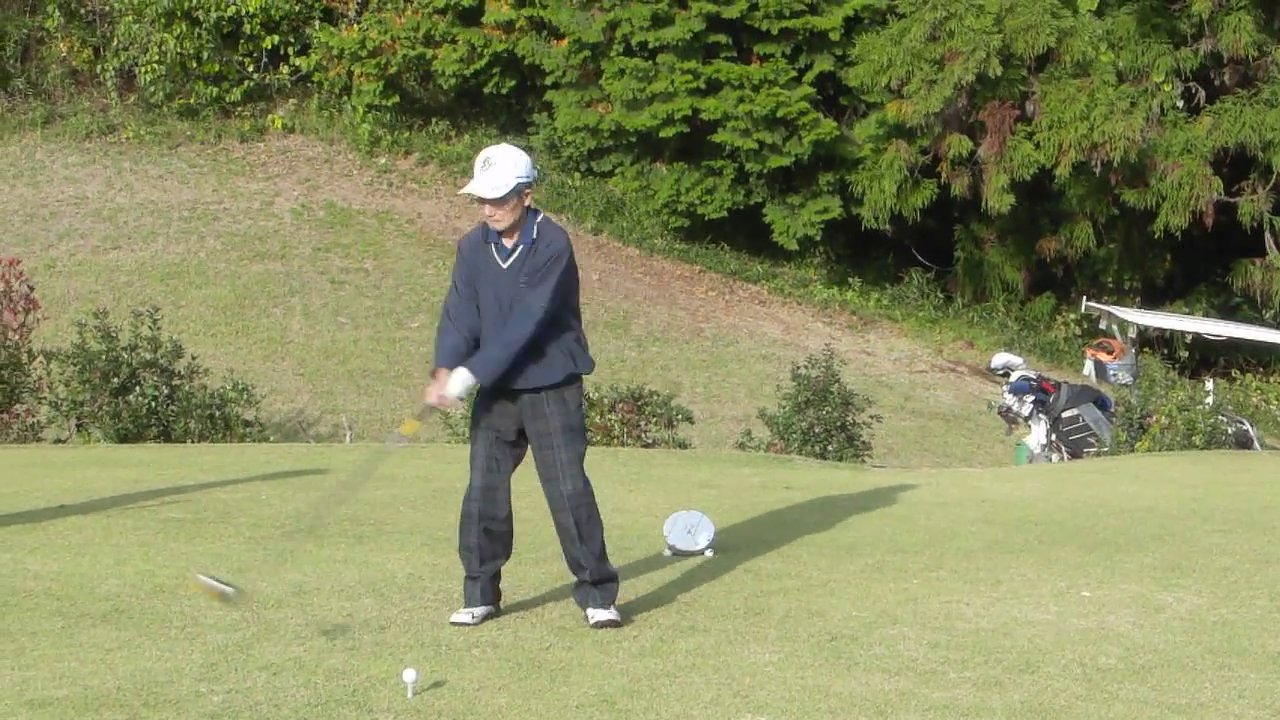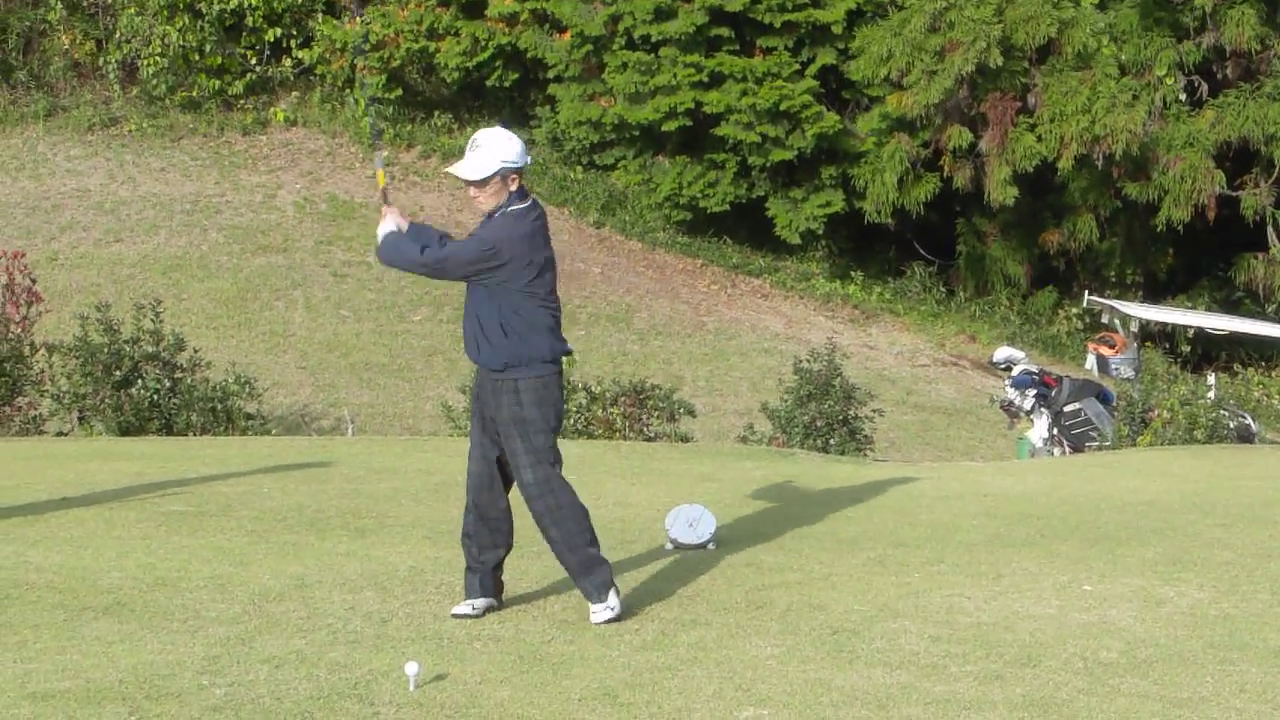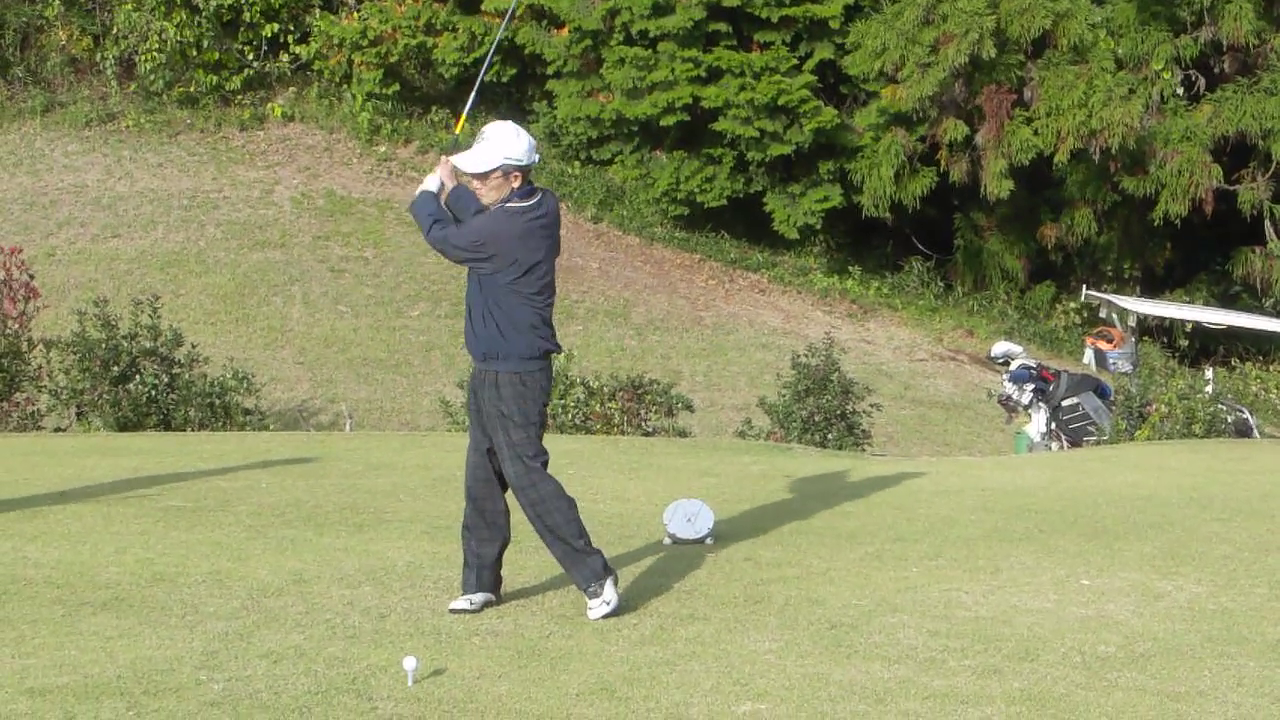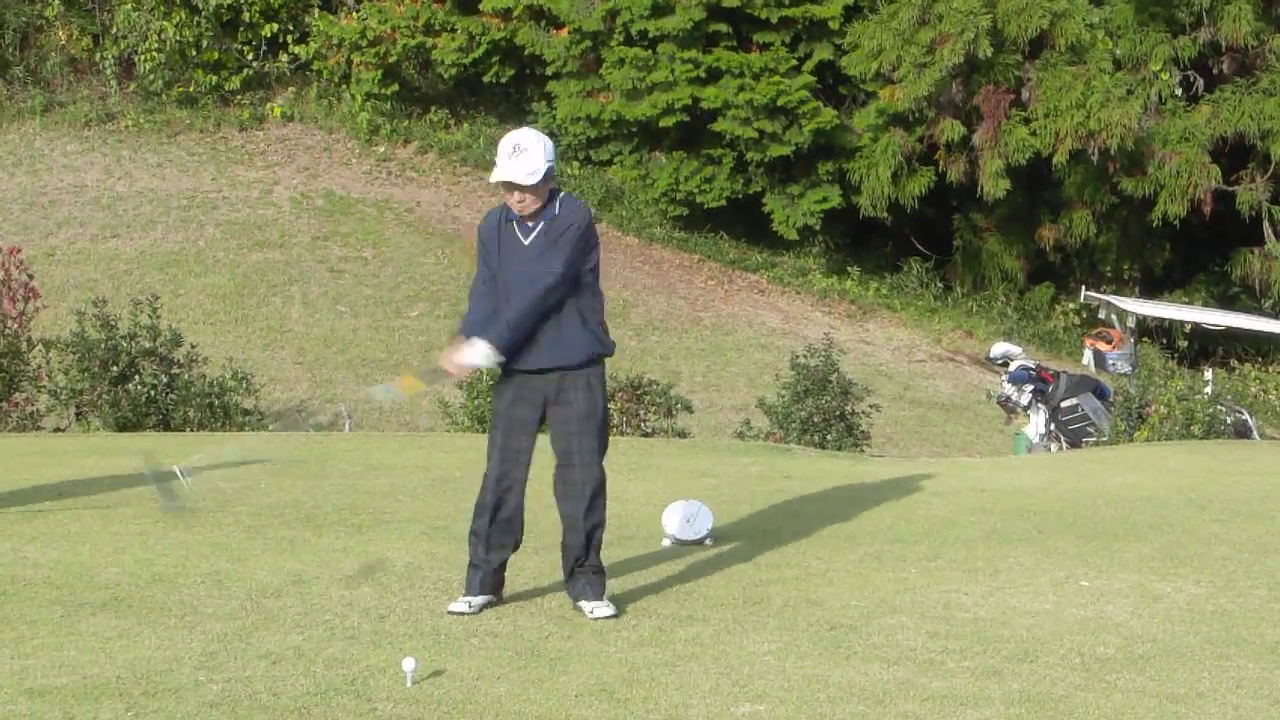
dt=0.3s
person 1, frame 1
left shoulder: (550, 245)
right shoulder: (471, 247)
left elbow: (523, 324)
right elbow: (460, 315)
left wrist: (467, 375)
right wrist: (444, 370)
left hip: (555, 390)
right hip: (497, 391)
left knee: (569, 491)
right knee: (484, 493)
left ankle: (597, 593)
right ankle: (481, 594)
person 1, frame 2
left shoulder: (511, 231)
right shoulder: (505, 215)
left elbow: (445, 263)
right elbow: (458, 254)
left wrist: (391, 237)
right wrist: (410, 229)
left hip: (528, 380)
right hip: (493, 375)
left knee: (540, 479)
right knee: (483, 483)
left ankle: (598, 585)
right ankle: (482, 586)
person 1, frame 3
left shoulder: (510, 227)
right shoulder: (537, 205)
left elbow: (449, 240)
left wrist: (427, 196)
right wrist: (453, 189)
left hip: (516, 371)
right hip: (494, 368)
left knee: (523, 473)
right knee: (483, 476)
left ankle: (595, 577)
right ankle: (481, 581)
person 1, frame 4
left shoulder: (573, 219)
right shoulder: (493, 227)
left elbow: (536, 292)
right elbow: (489, 294)
left wrist: (485, 345)
right wrist: (469, 342)
left hip: (577, 375)
right hip: (519, 375)
left knee: (582, 481)
right knee: (501, 480)
left ankle: (586, 584)
right ankle: (484, 582)
